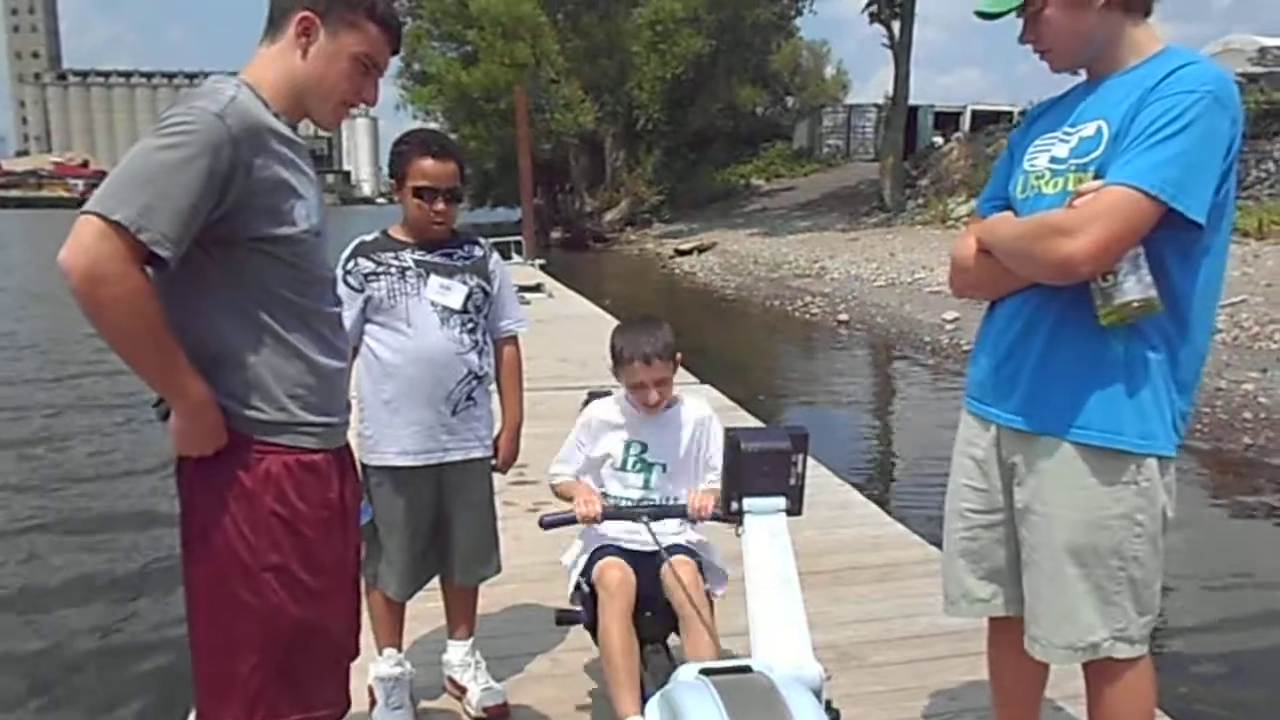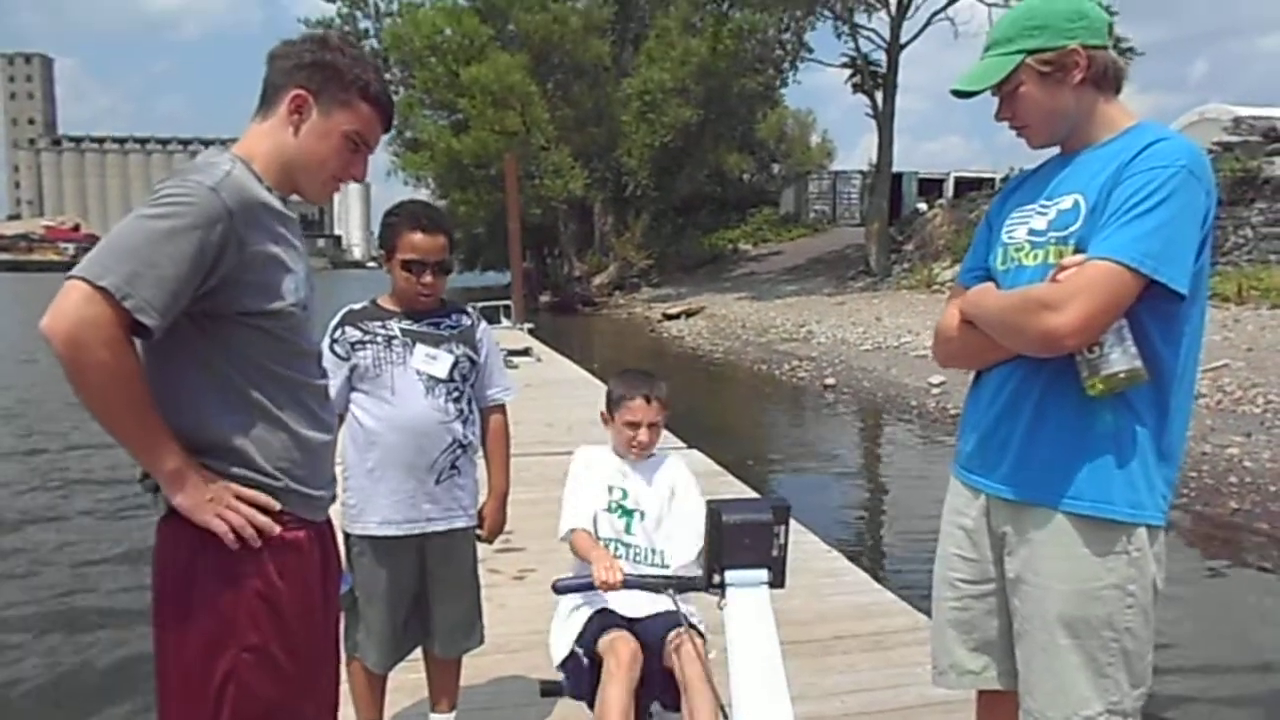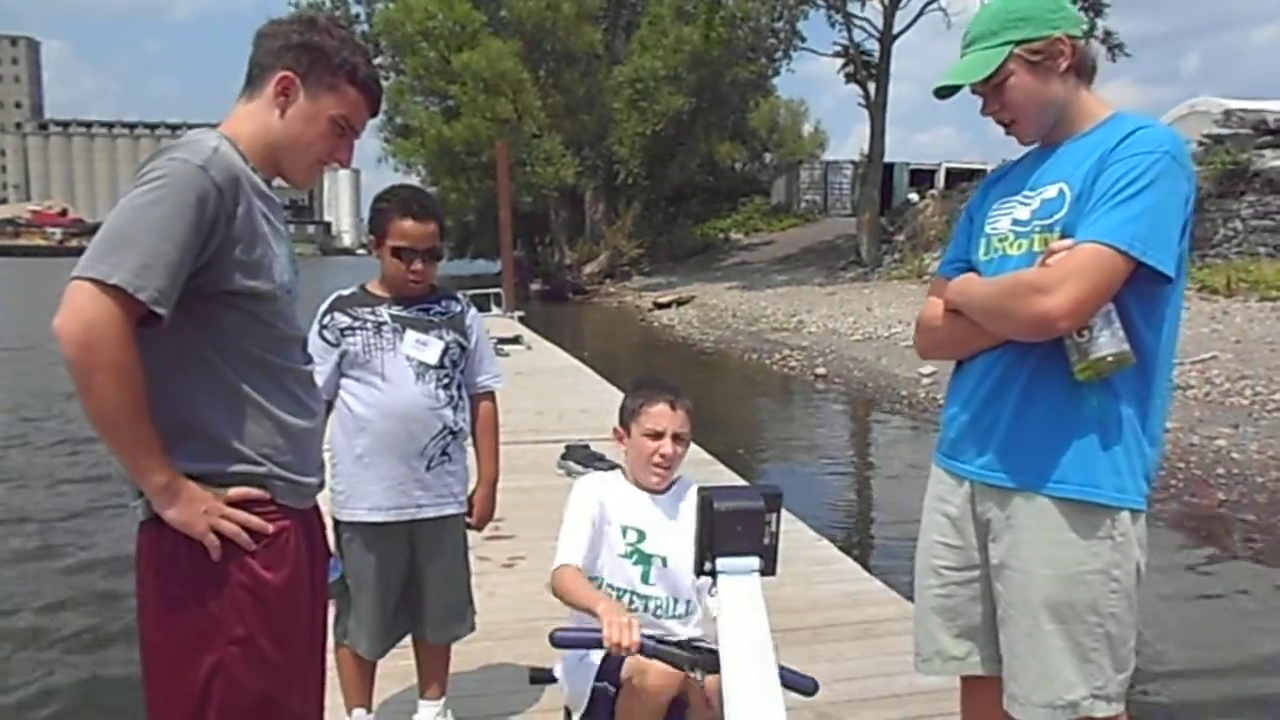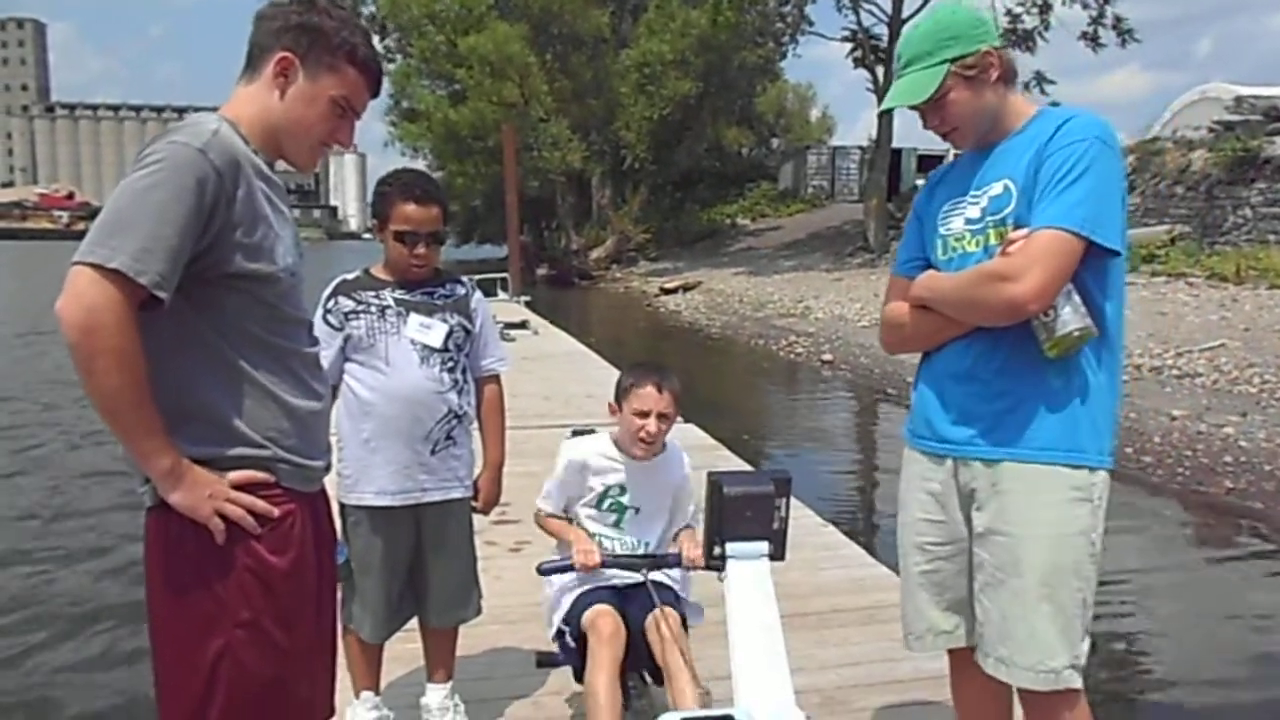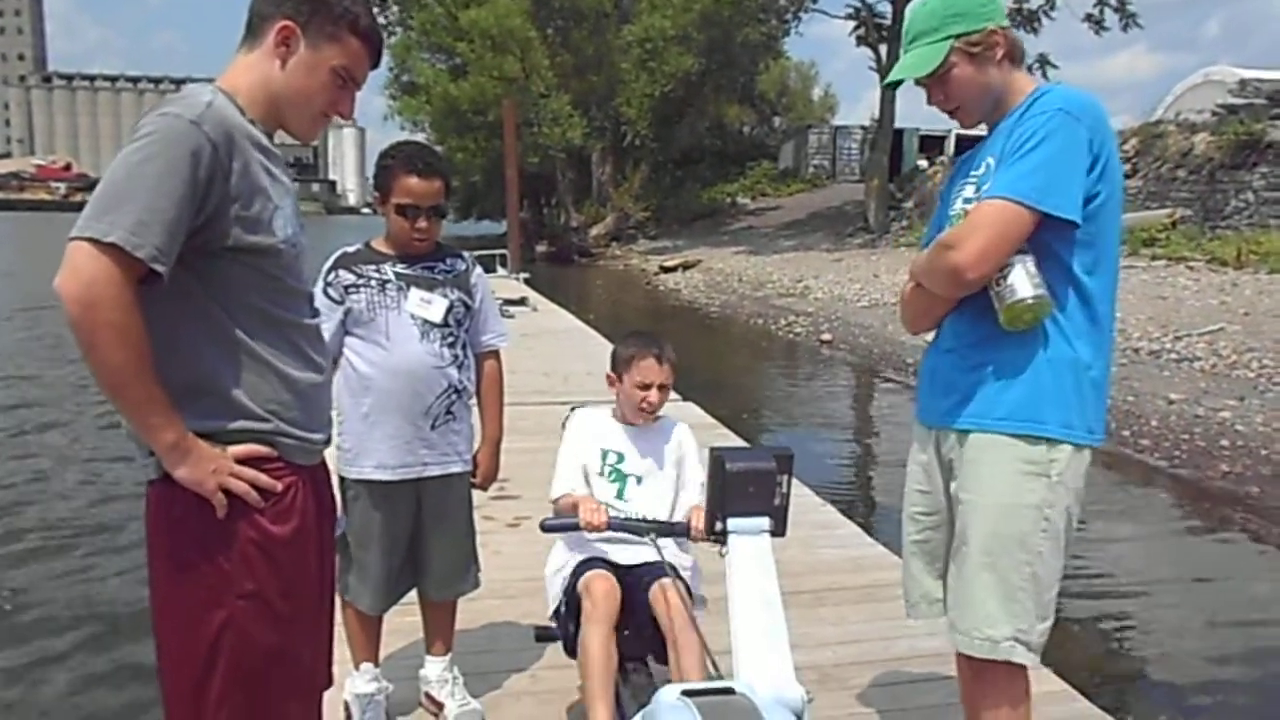
dt=1s
person 1, frame 1
left shoulder: (1190, 92)
right shoulder: (1043, 121)
left elbow: (1078, 247)
right elbow: (966, 272)
left wrist: (1001, 231)
right wrist: (1045, 240)
left hip: (1101, 419)
right hip: (995, 405)
left knee: (1106, 641)
right knee: (1008, 611)
person 1, frame 2
left shoulder: (1163, 165)
right shoulder: (1020, 193)
left elbow: (1065, 321)
right elbow: (950, 341)
left wrist: (985, 303)
right wrist: (1032, 314)
left hip: (1087, 497)
right hip: (982, 478)
person 1, frame 3
left shoulder: (1145, 152)
right shoulder: (1000, 185)
left elbow: (1057, 304)
right elbow: (931, 333)
left wrist: (966, 290)
right wrist: (1019, 300)
left hip: (1070, 481)
right hip: (963, 466)
person 1, frame 4
left shoulder: (1076, 141)
right shoulder: (943, 186)
left elbow: (1025, 287)
right elbow: (895, 329)
left wrist: (934, 286)
right wrist: (984, 294)
left hip: (1041, 448)
right hip: (937, 443)
right knee: (966, 649)
person 1, frame 5
left shoulder: (1062, 117)
right shoulder: (973, 163)
left elbow: (964, 259)
right elbow: (917, 309)
left wrist: (923, 265)
right wrist: (957, 271)
left hip: (1025, 418)
right hip: (948, 412)
left knee: (995, 644)
right knee: (969, 631)
person 2, frame 1
left shoulder: (278, 143)
right shoulder: (221, 121)
right elbow: (93, 258)
left wrist: (326, 458)
right wrist: (194, 405)
left hip: (311, 459)
right hip: (258, 467)
person 2, frame 2
left shoulder: (269, 213)
right shoulder: (216, 195)
right elbow: (76, 323)
left wrist: (306, 533)
right wrist: (178, 475)
left hip: (292, 533)
right hip: (240, 545)
person 2, frame 3
left shoulder: (251, 193)
right shoulder: (200, 172)
right elbow: (86, 323)
left wrist: (293, 517)
right wrist: (166, 488)
left hip: (281, 522)
right hip: (231, 535)
person 2, frame 4
left shoulder: (255, 176)
right shoulder: (201, 154)
right elbow: (88, 307)
left wrist: (302, 500)
right wrist: (171, 472)
left hip: (288, 507)
right hip: (238, 518)
person 2, frame 5
left shoulder: (255, 151)
right shoulder: (197, 126)
right elbow: (87, 282)
left wrist: (303, 475)
right wrist: (177, 448)
left hip: (288, 482)
right hip: (238, 496)
person 3, frame 1
left shoulder: (480, 259)
right shoulder: (365, 260)
left elbow: (506, 343)
left wrist: (512, 424)
left hip: (466, 441)
right hip: (392, 444)
left knee: (465, 556)
right knee: (389, 561)
left ankle: (461, 657)
right ankle: (389, 671)
person 3, frame 2
left shoulder: (468, 329)
right shoulder: (352, 328)
left elbow: (493, 413)
left wrist: (497, 494)
left hip: (450, 509)
right hip: (375, 513)
left knee: (447, 628)
right knee: (370, 634)
person 3, frame 3
left shoulder: (458, 314)
right shoulder: (341, 314)
left elbow: (482, 399)
left wrist: (487, 481)
left hip: (440, 496)
right hip: (364, 499)
left knee: (436, 613)
right knee: (359, 617)
person 3, frame 4
left shoulder: (463, 298)
right shoulder: (345, 298)
left elbow: (487, 382)
left wrist: (493, 465)
left hip: (446, 481)
right hip: (370, 483)
left knee: (443, 597)
right knee: (365, 602)
person 3, frame 5
left shoulder: (463, 272)
right shoulder: (346, 271)
left elbow: (487, 358)
left wrist: (491, 441)
left hip: (446, 455)
right hip: (370, 458)
left knee: (443, 572)
right knee: (364, 575)
left ankle: (438, 673)
person 4, frame 1
left shoulder: (698, 416)
right shoulder: (600, 416)
left elbow: (717, 481)
right elbow: (559, 479)
left wrist: (709, 494)
right wrist: (580, 491)
left hip: (676, 539)
right hip: (609, 540)
left knee: (684, 574)
right knee: (615, 578)
person 4, frame 2
left shoulder: (674, 470)
right shoulder: (589, 461)
left elbow: (704, 539)
right elbow: (576, 532)
right wrist: (599, 556)
left hip: (664, 605)
right hip: (599, 606)
left knee: (690, 650)
right knee: (623, 652)
person 4, frame 3
left shoulder: (698, 504)
right shoulder: (596, 492)
right elbow: (562, 576)
right wrist: (605, 607)
right hip: (606, 655)
left knee: (709, 684)
right knee: (657, 672)
person 4, frame 4
left shoulder: (675, 463)
right shoulder: (581, 455)
left elbow: (684, 522)
right elbow: (544, 514)
left wrist: (688, 538)
right wrist: (576, 536)
left hip: (652, 577)
right hip: (587, 579)
left knee: (668, 627)
right knee: (606, 628)
person 4, frame 5
left shoulder: (678, 436)
right shoulder: (584, 423)
left elbow: (693, 502)
right elbow: (560, 500)
left wrist: (700, 515)
right wrist: (582, 501)
left hip: (655, 556)
right hip: (591, 553)
left knee: (669, 597)
right knee: (600, 588)
